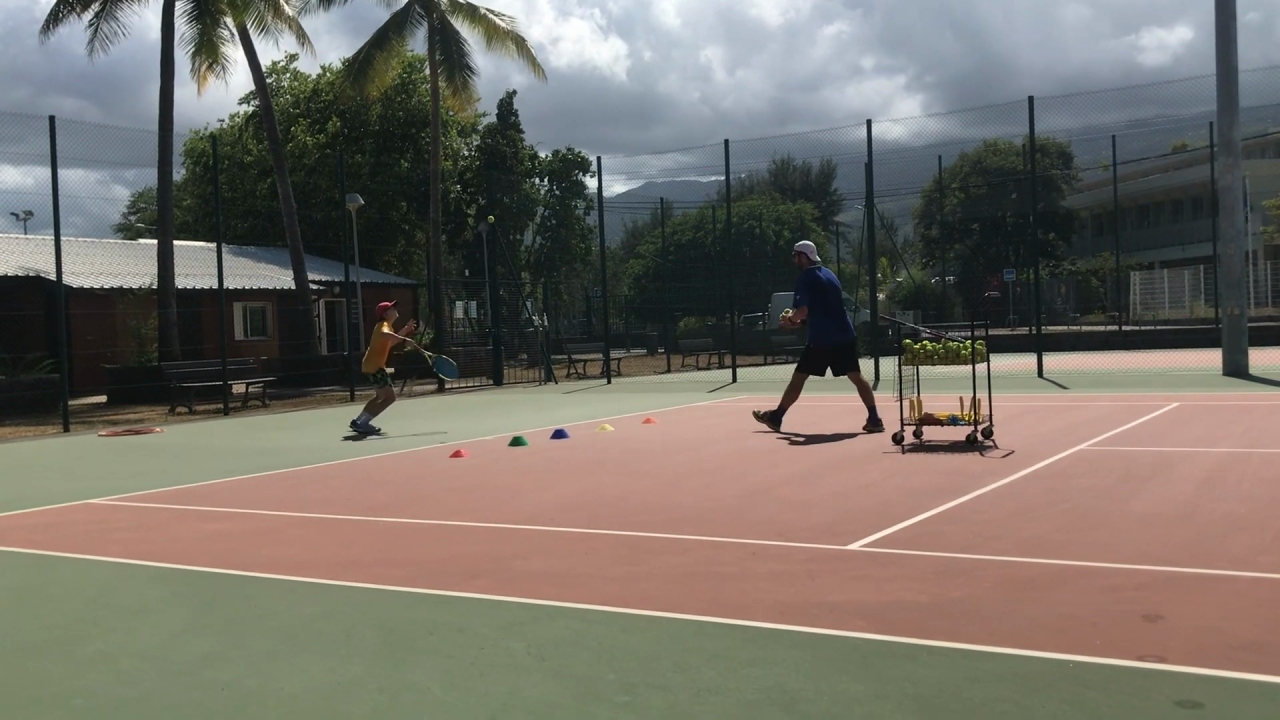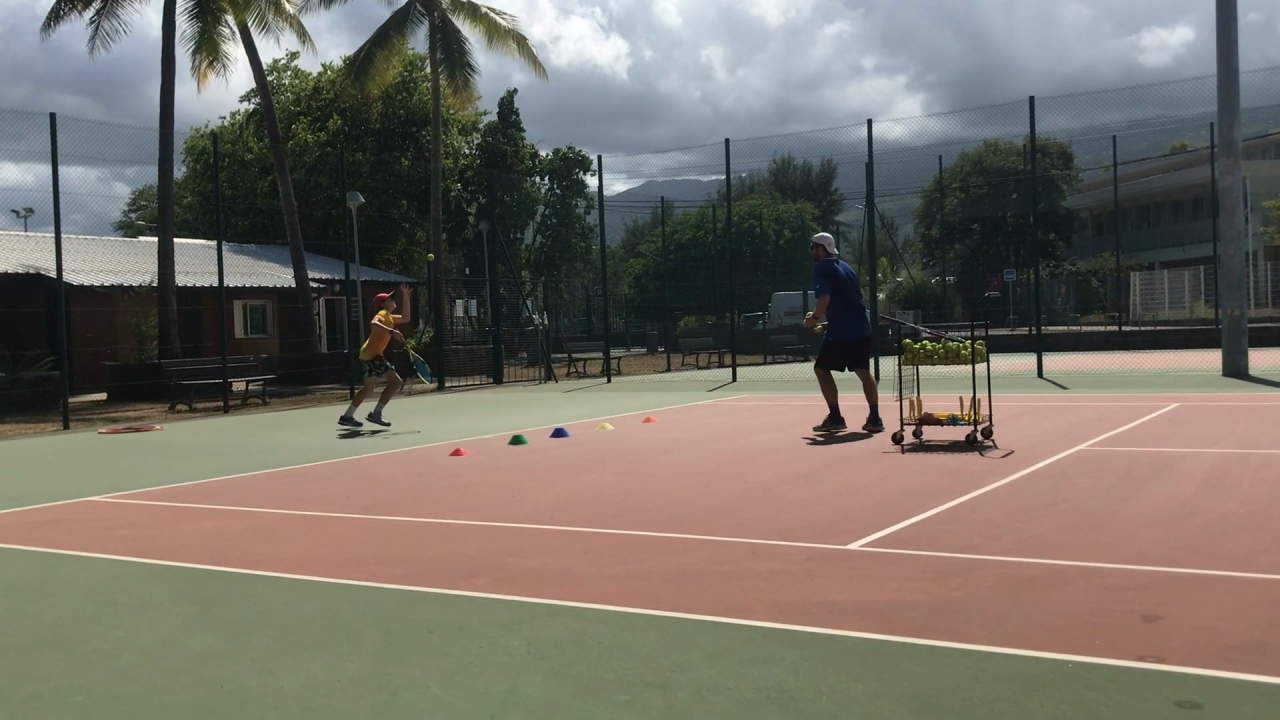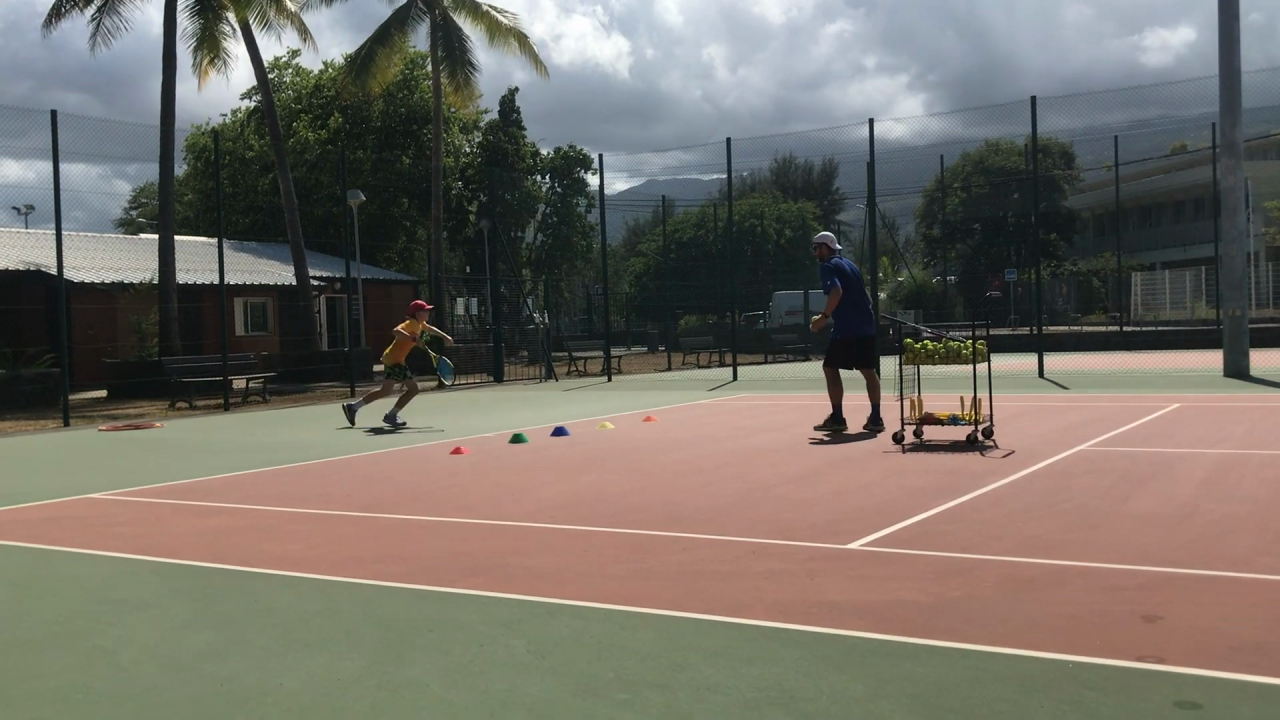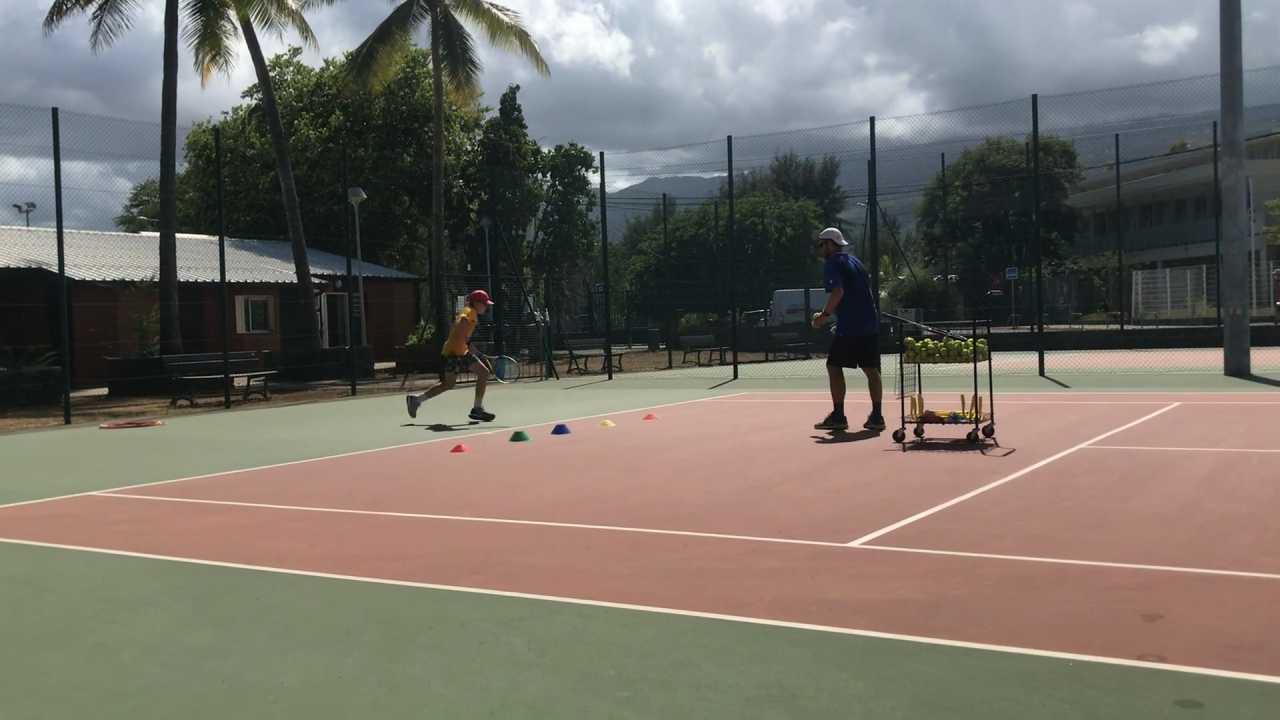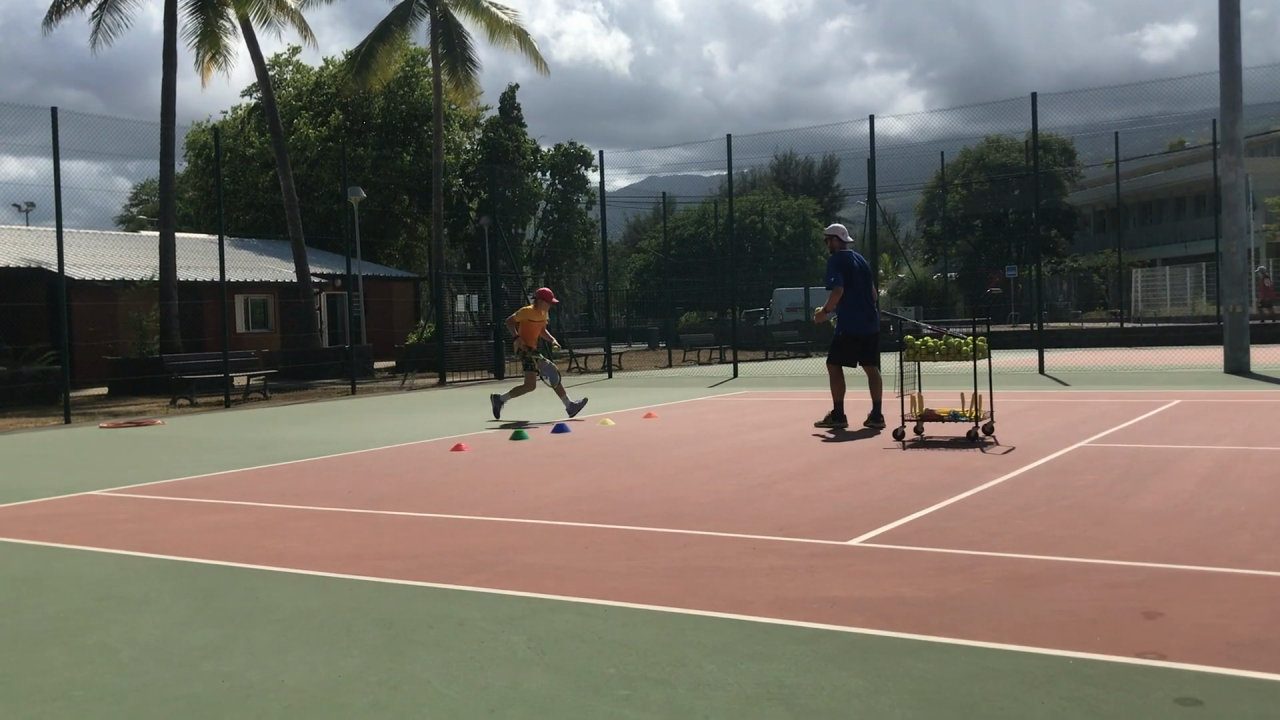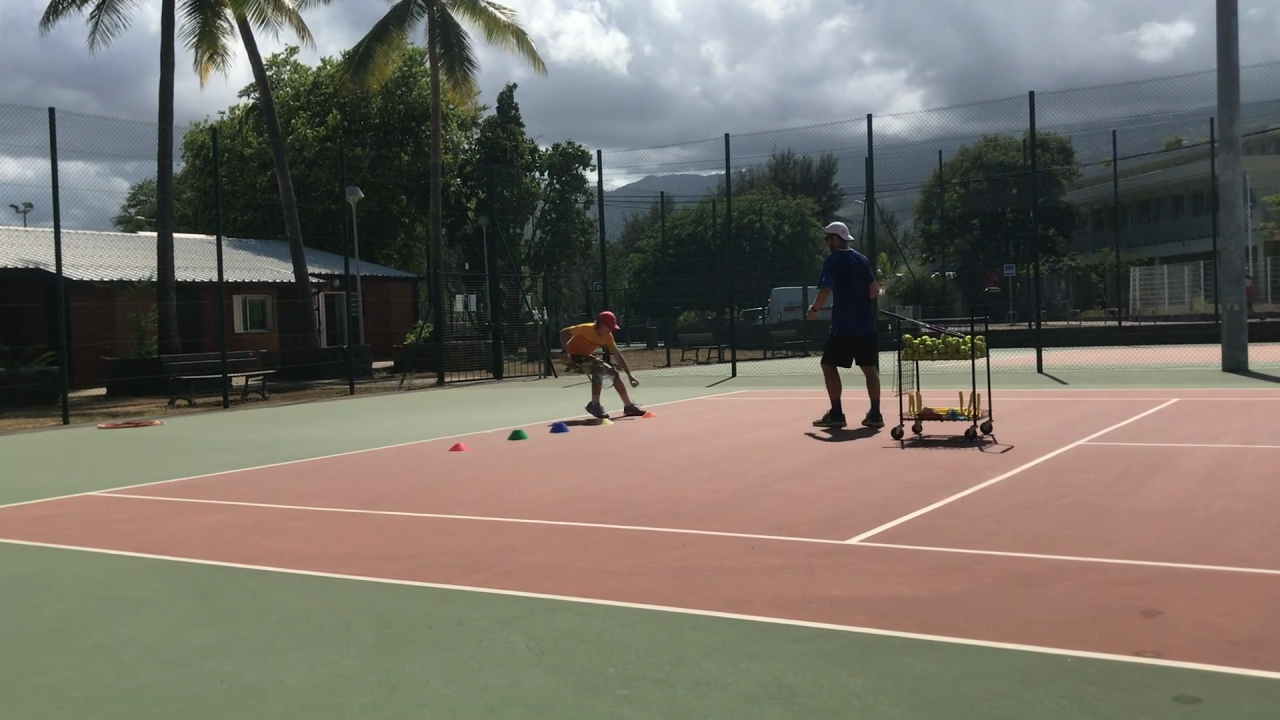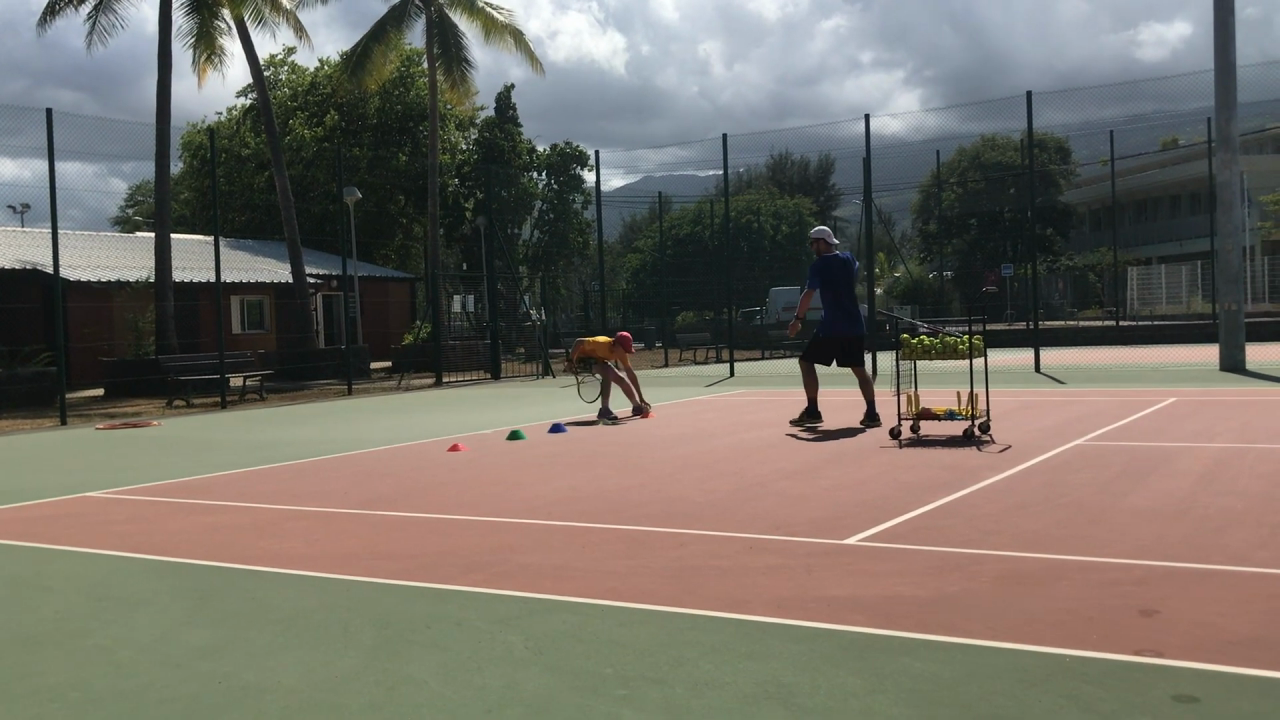
dt=0.3s
person 1, frame 1
left shoulder: (805, 278)
right shoulder: (829, 274)
left elbow: (802, 311)
left wrist: (790, 319)
right wrist: (801, 322)
left hip: (822, 338)
right hip: (845, 334)
left knee: (800, 375)
right knee: (855, 375)
left ankle: (776, 418)
right ankle: (874, 419)
person 1, frame 2
left shoulder: (822, 269)
right shoulder: (846, 267)
left elbow: (824, 299)
left wrist: (813, 318)
left hip: (840, 331)
right hip: (862, 328)
left knee: (822, 369)
right knee: (864, 372)
left ankle: (835, 417)
right ankle: (874, 419)
person 1, frame 3
left shoulder: (828, 266)
right shoulder: (849, 264)
left elbow: (836, 292)
left wrist: (824, 316)
left hip: (846, 328)
right hip: (867, 325)
left knee: (830, 368)
right knee: (869, 370)
left ankle: (837, 418)
right ankle: (876, 418)
person 1, frame 4
left shoulder: (833, 263)
right shoulder: (855, 262)
left elbow: (838, 291)
left wrist: (825, 314)
left hip: (850, 326)
right hip: (870, 324)
left knee: (834, 367)
right knee: (871, 369)
left ankle: (838, 417)
right ankle: (877, 416)
person 1, frame 5
left shoulder: (836, 260)
right shoulder: (860, 259)
left elbow: (838, 290)
right elbow: (873, 293)
left wrist: (825, 311)
left hip: (849, 325)
right hip: (870, 322)
left knee: (834, 366)
right knee: (871, 367)
left ankle: (838, 415)
right ankle: (876, 415)
person 1, frame 6
left shoulder: (833, 260)
right shoulder: (862, 259)
left elbow: (826, 291)
right elbow: (875, 290)
left wrist: (814, 309)
left hip: (844, 325)
right hip: (867, 323)
left knee: (829, 365)
right knee: (869, 367)
left ankle: (836, 414)
right ankle: (875, 414)
person 1, frame 7
left shoulder: (818, 264)
right shoulder: (849, 259)
left elbow: (809, 294)
left wrist: (797, 319)
left hip: (831, 326)
right hip: (855, 324)
left knee: (806, 362)
right knee: (859, 369)
left ankle: (812, 411)
right ankle: (872, 414)
